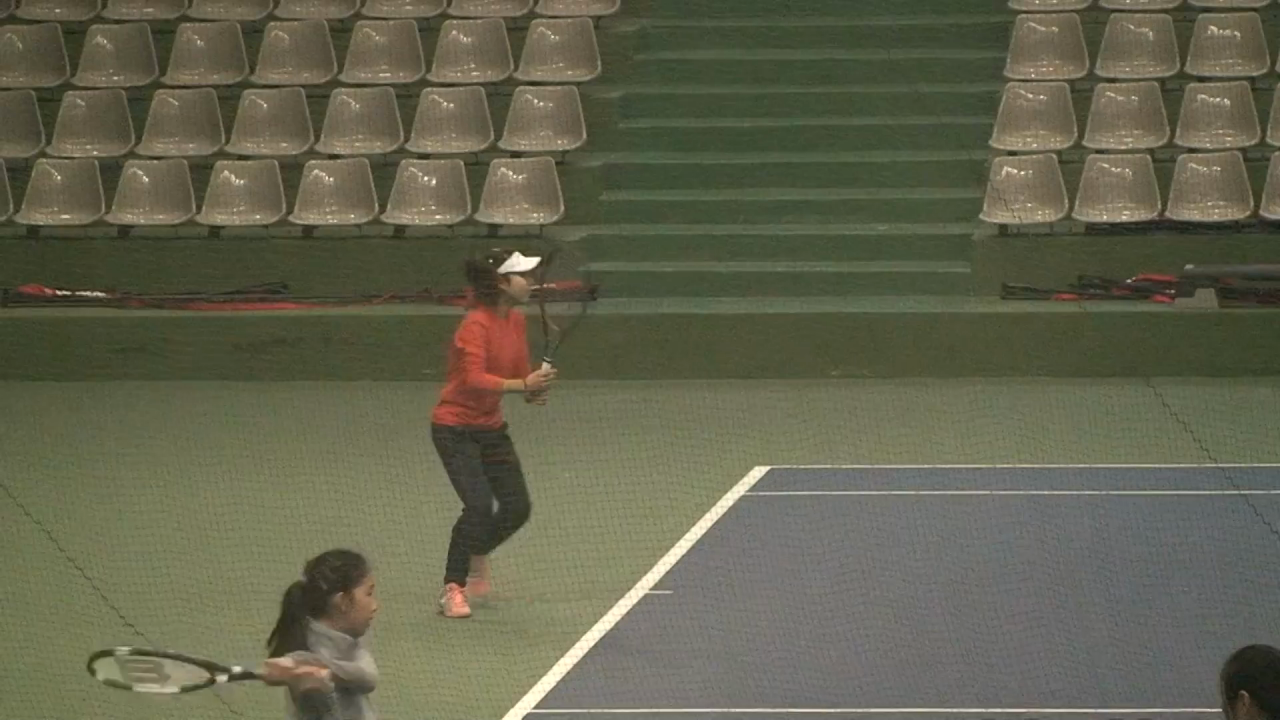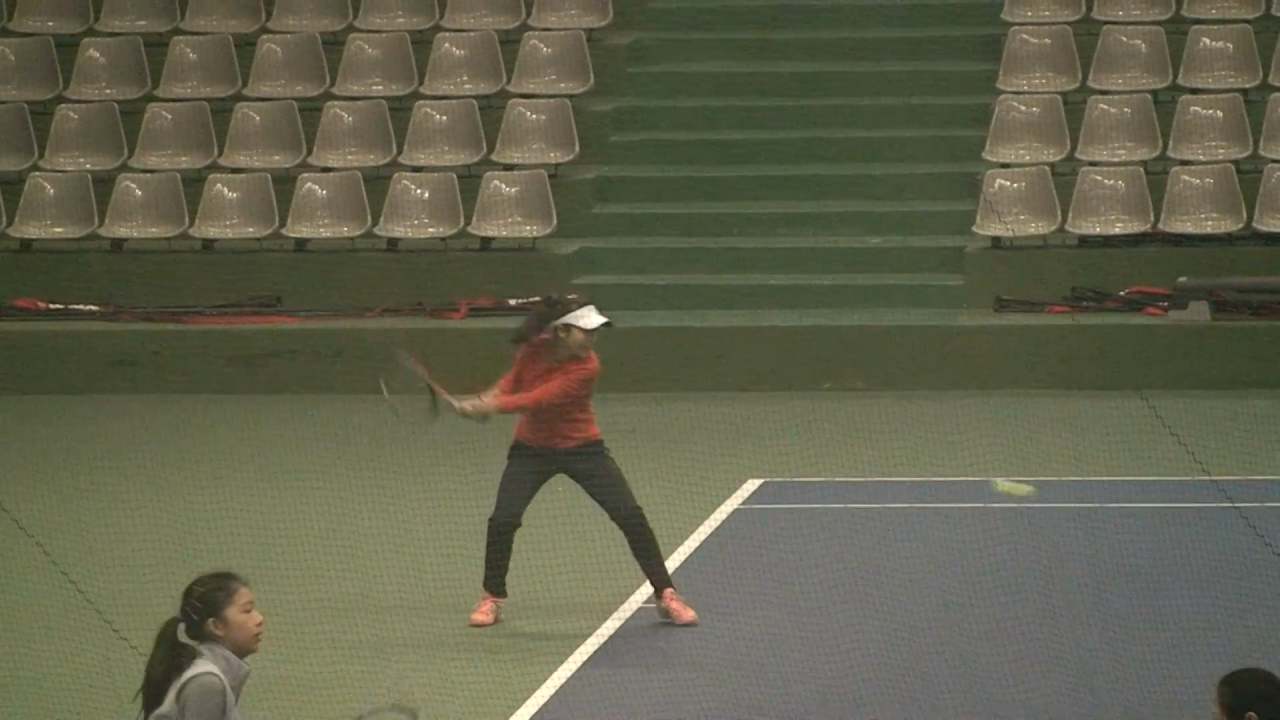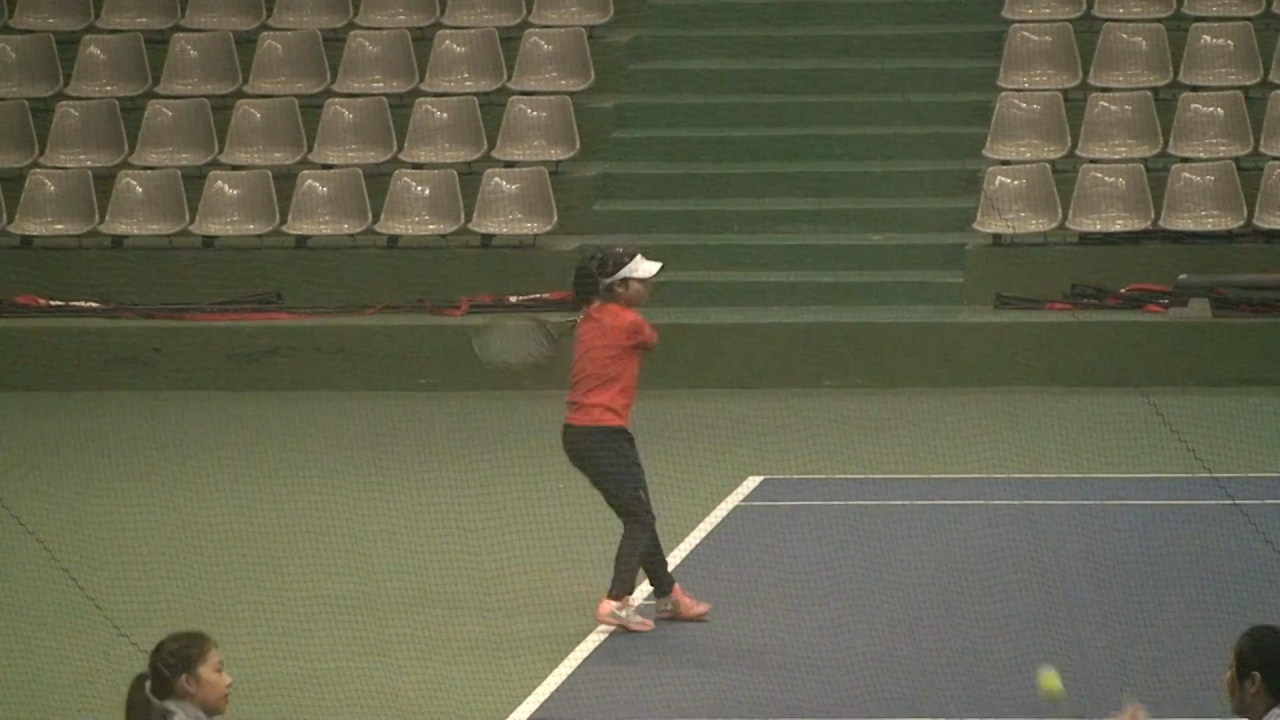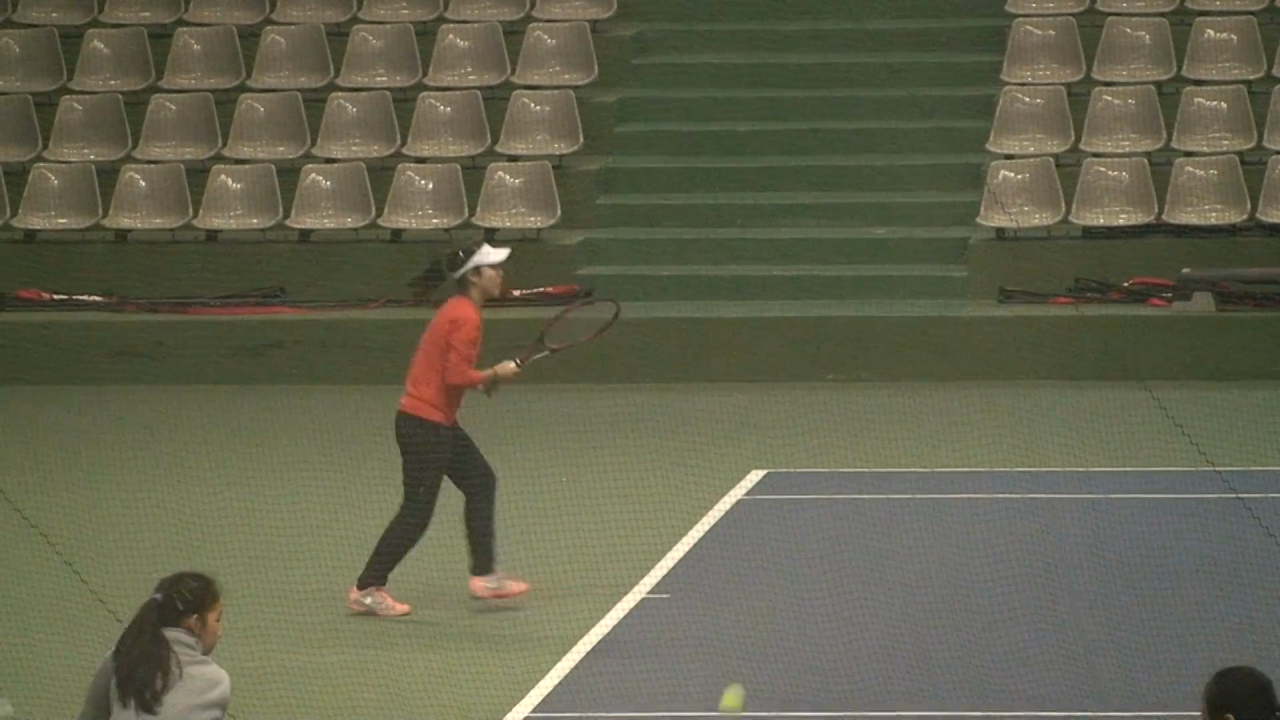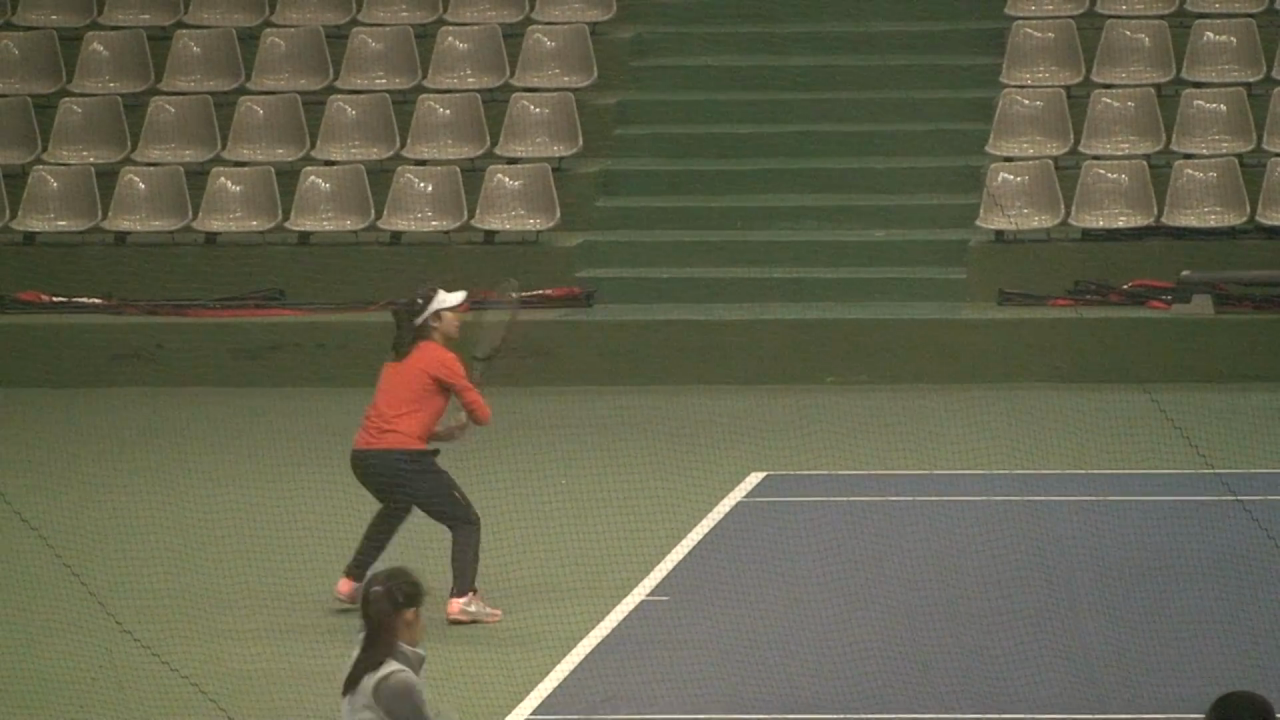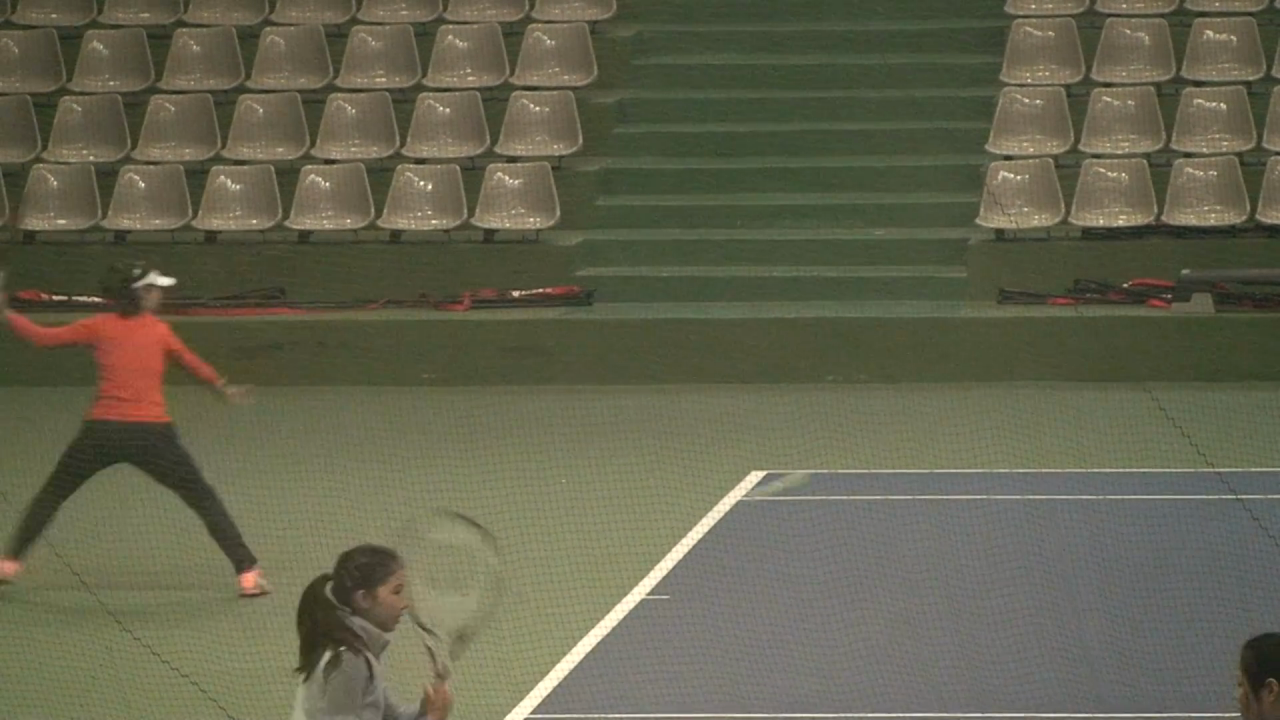
dt=0.7s
person 1, frame 1
left shoulder: (516, 319)
right shoulder: (475, 324)
left elbow: (522, 372)
right elbow: (473, 380)
left wrist: (536, 385)
right wrist: (520, 384)
left hip: (491, 427)
right hip: (455, 428)
left knee: (519, 507)
right knee: (479, 507)
left ankle: (476, 555)
right ankle: (452, 586)
person 1, frame 2
left shoulder: (587, 367)
right shoulder: (533, 348)
left elbow: (536, 400)
right elbow: (515, 377)
left wrist: (490, 406)
right wrist: (491, 394)
left hip: (582, 448)
right hip: (531, 448)
left knee: (630, 516)
right knee: (503, 520)
left ankle: (665, 595)
right ankle: (492, 596)
person 1, frame 3
left shoulder: (594, 318)
right shoulder: (628, 322)
right elbow: (649, 342)
left hip: (578, 432)
right hip: (601, 435)
left knee: (638, 510)
right knee: (639, 516)
left ankle: (669, 594)
right ankle: (616, 603)
person 1, frame 4
left shoulder: (455, 310)
right shoulder: (467, 317)
right elbow: (456, 376)
left wrist: (482, 378)
right wrist: (495, 374)
left hip: (435, 421)
right hip: (425, 424)
left knee: (482, 484)
right knee: (416, 512)
left ankle: (485, 576)
right ankle: (367, 590)
person 1, frame 5
left shoulder: (401, 359)
right shoulder: (443, 360)
right elbow: (481, 416)
left wrist: (441, 433)
right wrist: (471, 413)
left hip: (365, 456)
right hip: (404, 459)
left knee: (396, 508)
right knee: (465, 522)
left ankle: (350, 582)
right ankle: (463, 600)
person 1, frame 6
left shoulder: (98, 325)
right shoulder: (161, 331)
left elbow: (41, 337)
right elbow: (195, 365)
right wrist: (224, 388)
left hip: (104, 429)
right hip: (153, 431)
left knee: (53, 491)
right knee: (203, 499)
right ankle: (248, 573)
